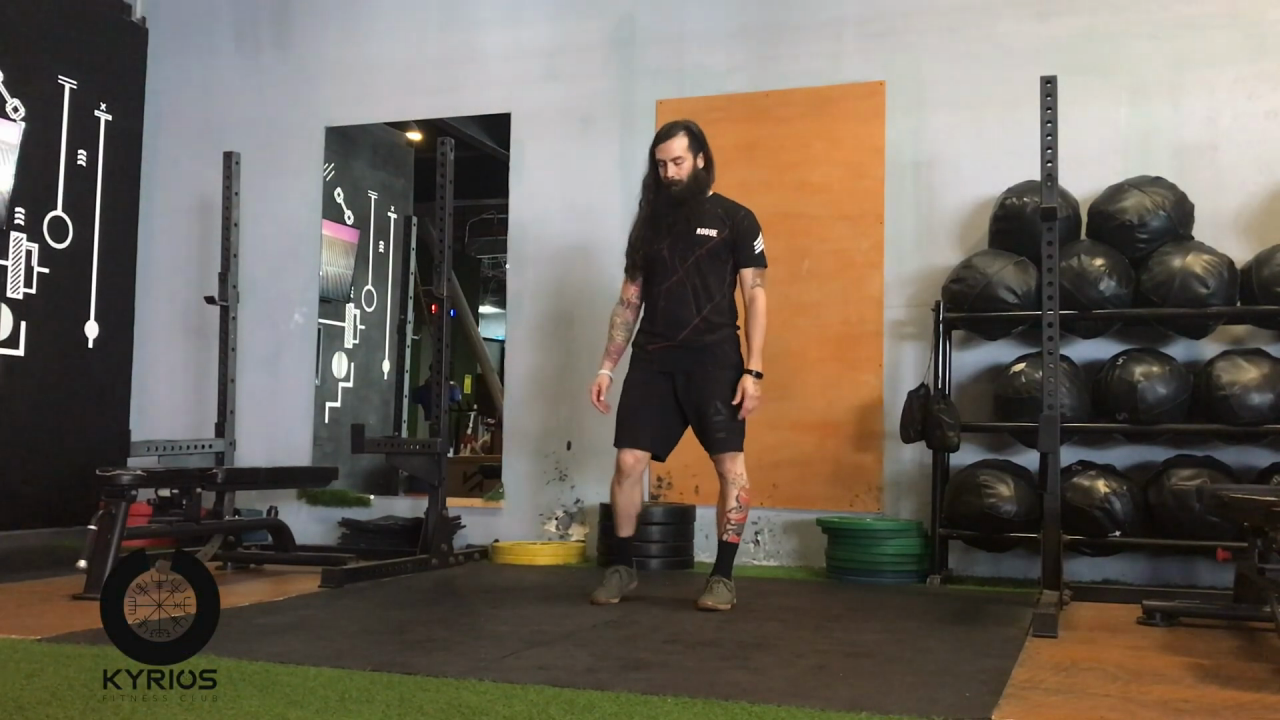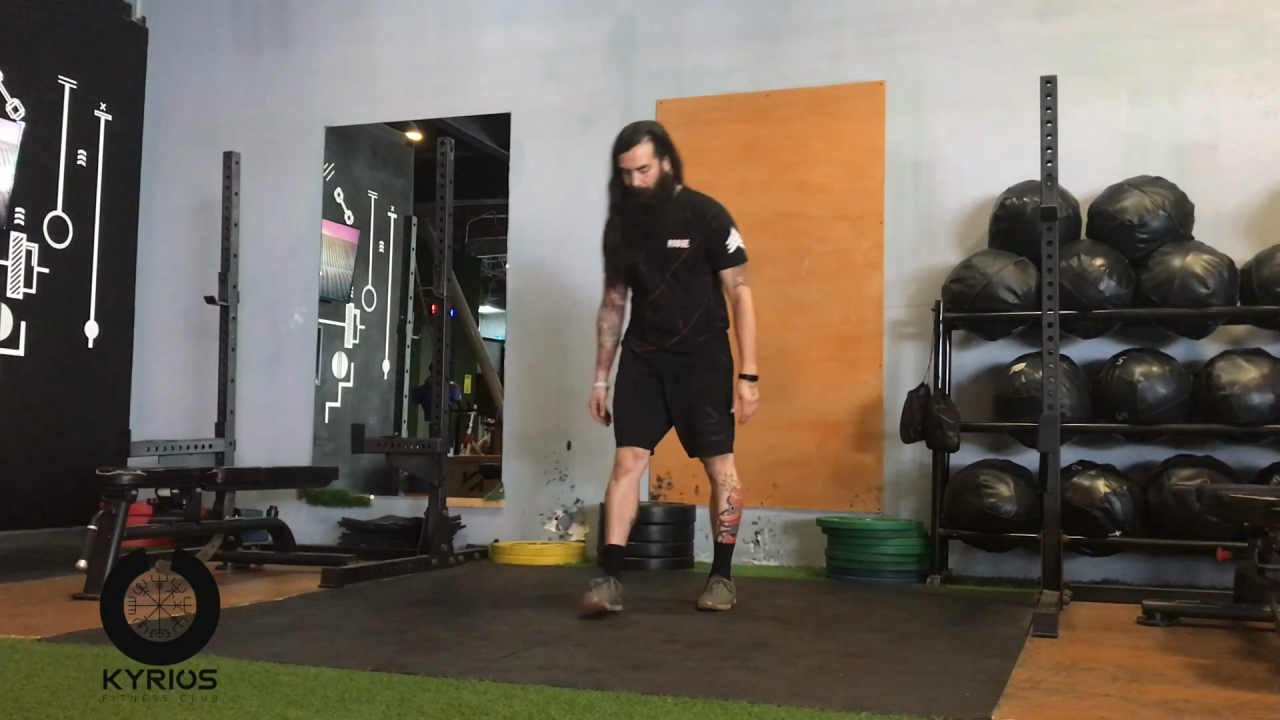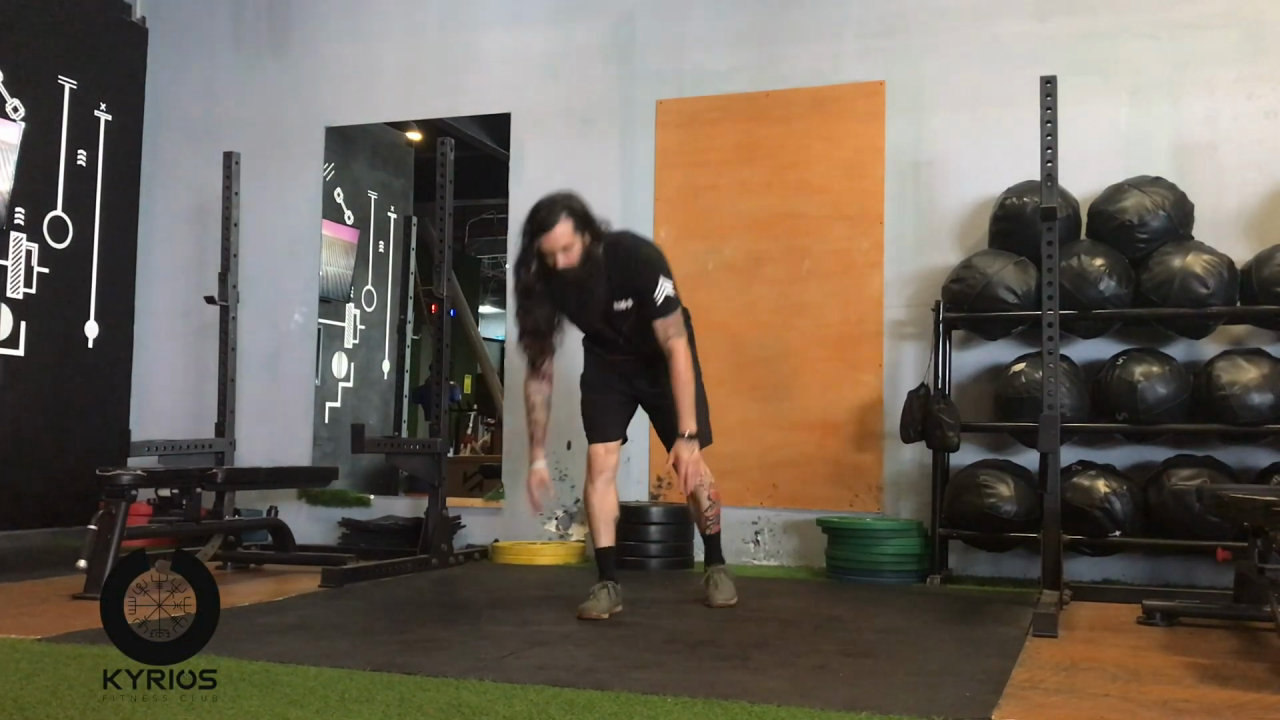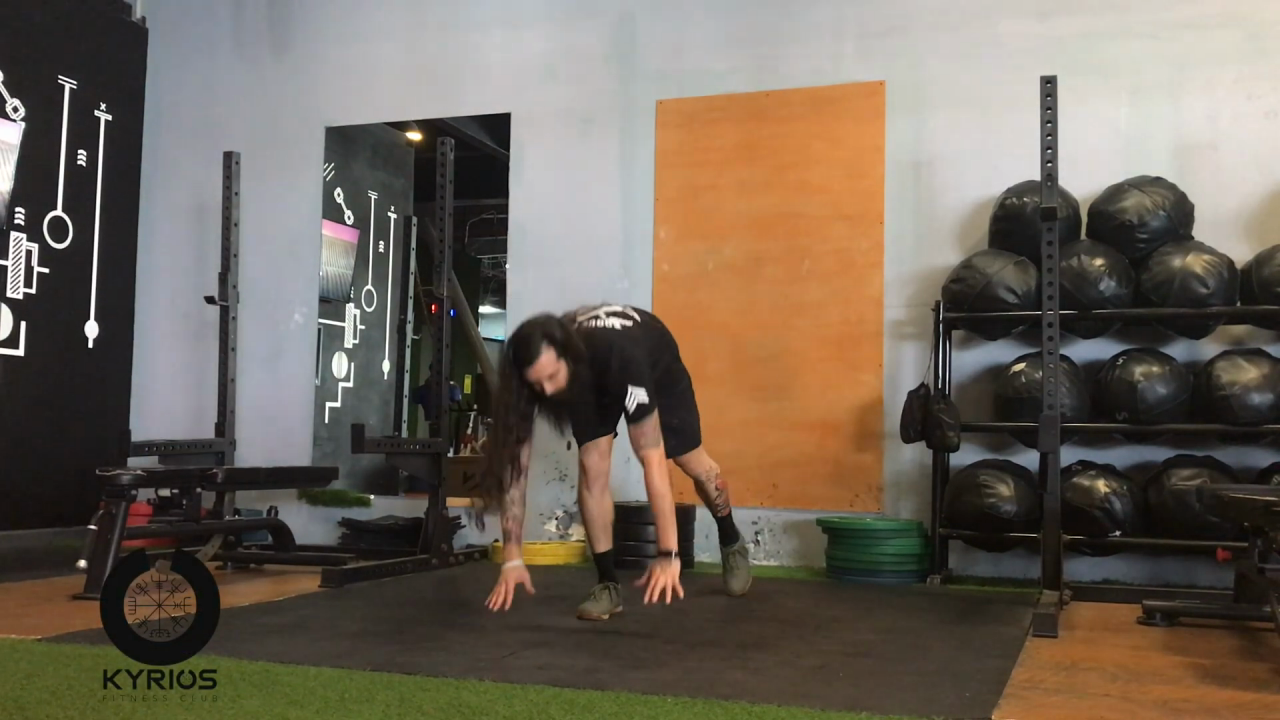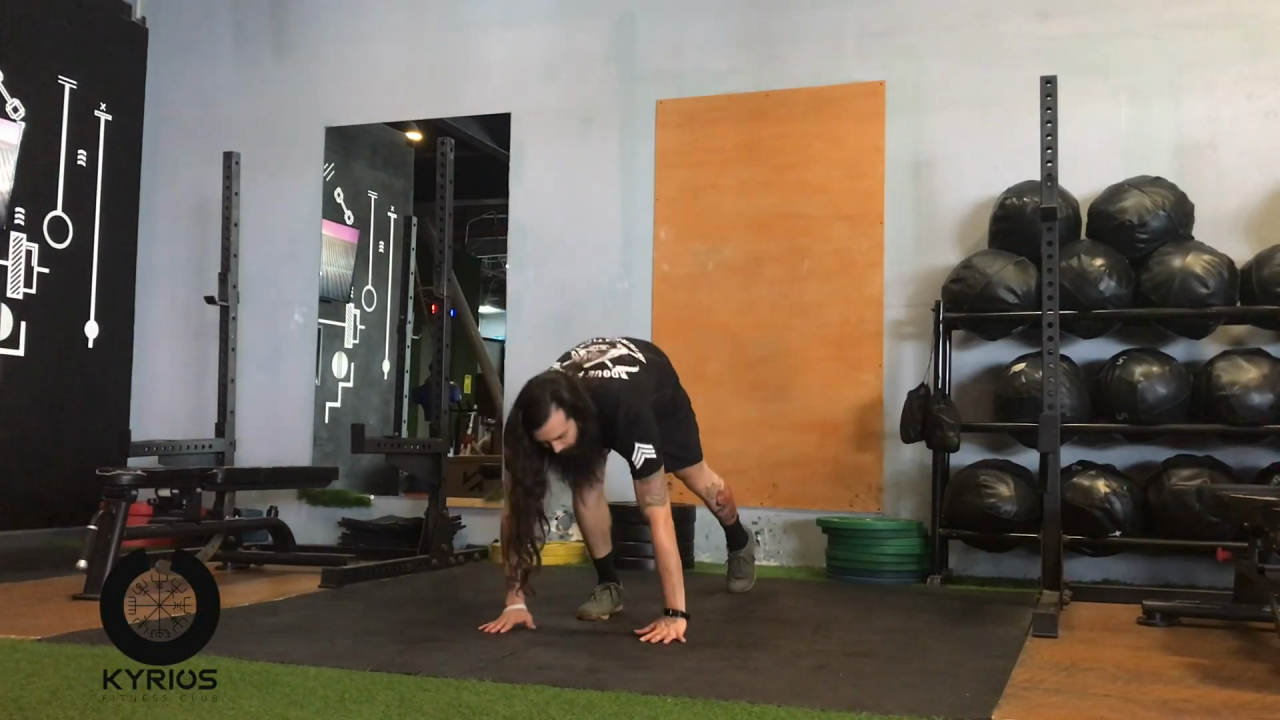
dt=0.4s
person 1, frame 1
left shoulder: (735, 220)
right shoulder: (649, 222)
left elbow: (755, 297)
right elbow: (629, 301)
left wrist: (753, 369)
right wrist: (607, 368)
left hip: (714, 362)
right hip: (652, 361)
left knee: (730, 464)
right knee: (628, 461)
left ankle: (722, 576)
right ankle: (622, 566)
person 1, frame 2
left shoulder: (707, 216)
right shoulder: (622, 222)
left elbow: (740, 296)
right elbow: (611, 304)
left wrist: (747, 374)
right wrist: (601, 377)
left hip: (703, 362)
right hip: (642, 361)
left knee: (719, 466)
right knee: (627, 463)
left ankle: (722, 576)
right ankle: (610, 578)
person 1, frame 3
left shoulder: (637, 257)
right shoulder: (544, 282)
left elbow: (677, 349)
right elbow: (540, 370)
left wrist: (687, 433)
right wrist: (538, 456)
left hip: (662, 354)
right hip: (607, 362)
left knee: (693, 464)
right knee: (600, 465)
left ankle: (716, 565)
right ankle: (607, 583)
person 1, frame 4
left shoulder: (621, 359)
right shoulder: (536, 373)
left elbow: (653, 460)
right elbow: (514, 465)
left wrist: (668, 555)
right wrist: (512, 559)
left hip: (655, 365)
right hip: (588, 376)
left knee: (692, 461)
right knee: (592, 468)
left ankle: (732, 543)
right ankle: (608, 583)
person 1, frame 5
left shoulder: (627, 414)
right shoulder: (527, 425)
left elbow: (658, 515)
right elbow: (516, 511)
left wrist: (675, 613)
right wrist: (515, 601)
left hip: (657, 387)
right hip: (589, 386)
left knee: (696, 476)
right knee: (585, 487)
left ankle: (740, 544)
right ankle: (609, 584)
